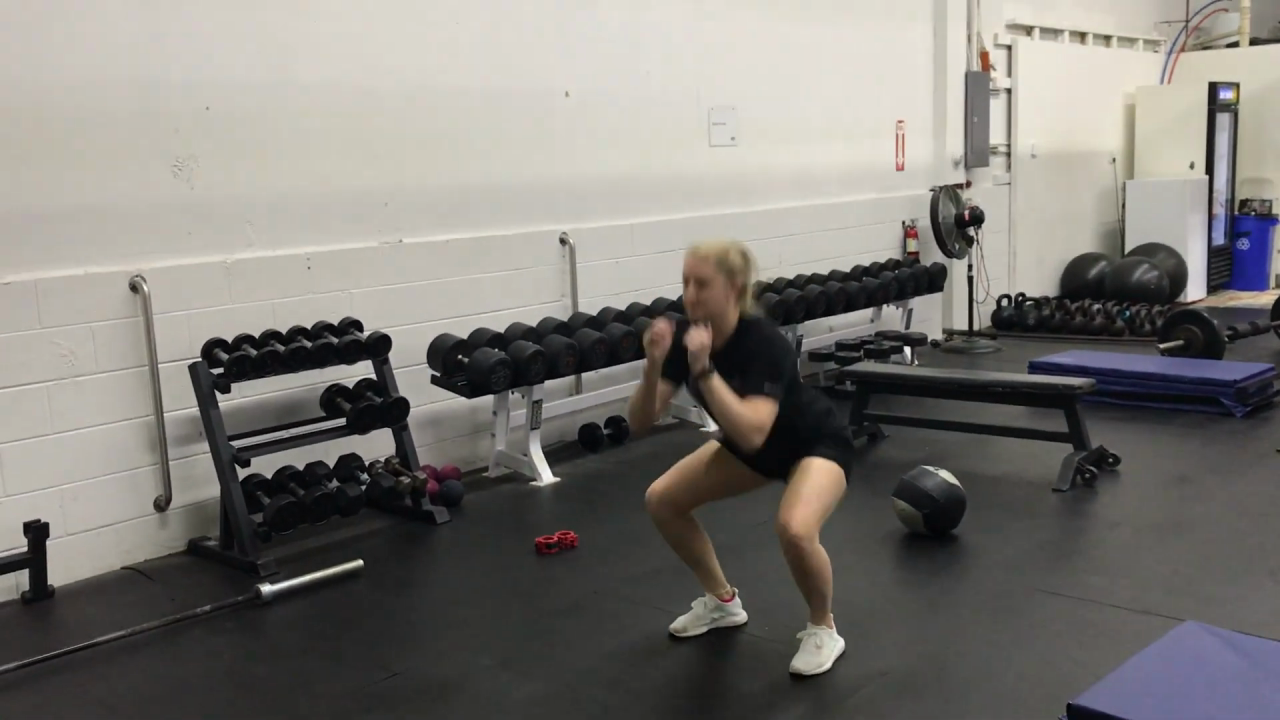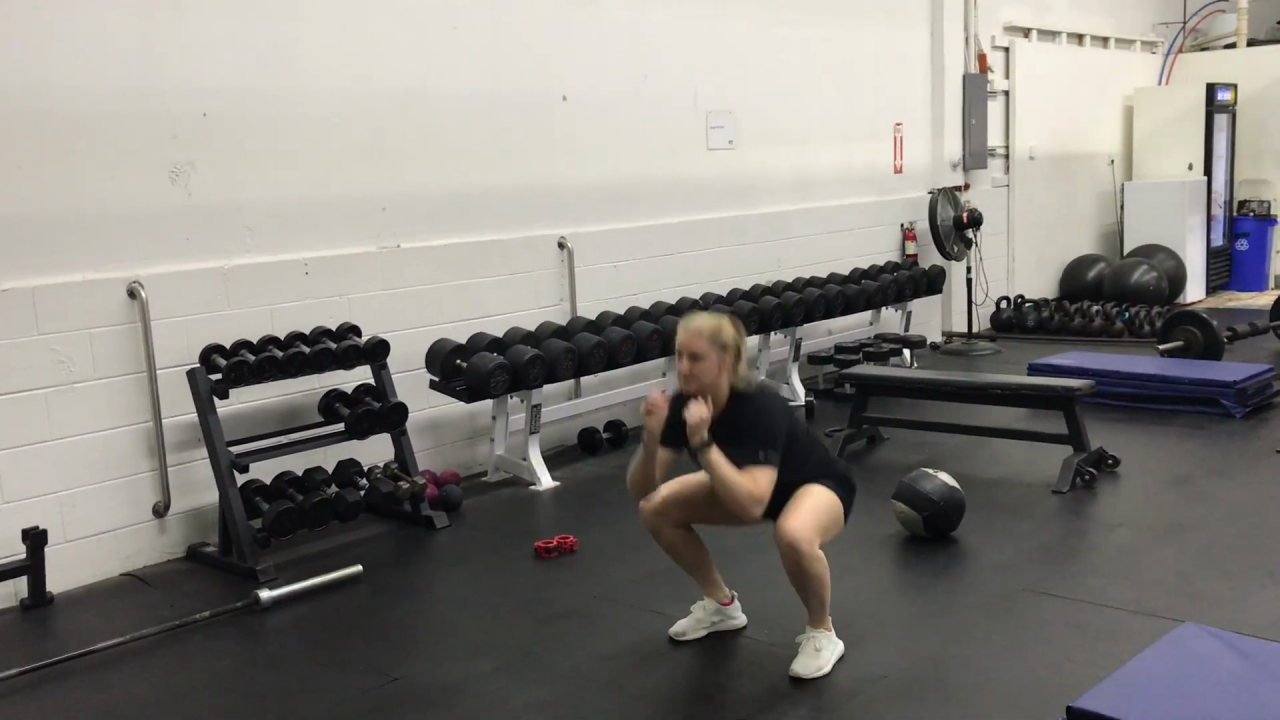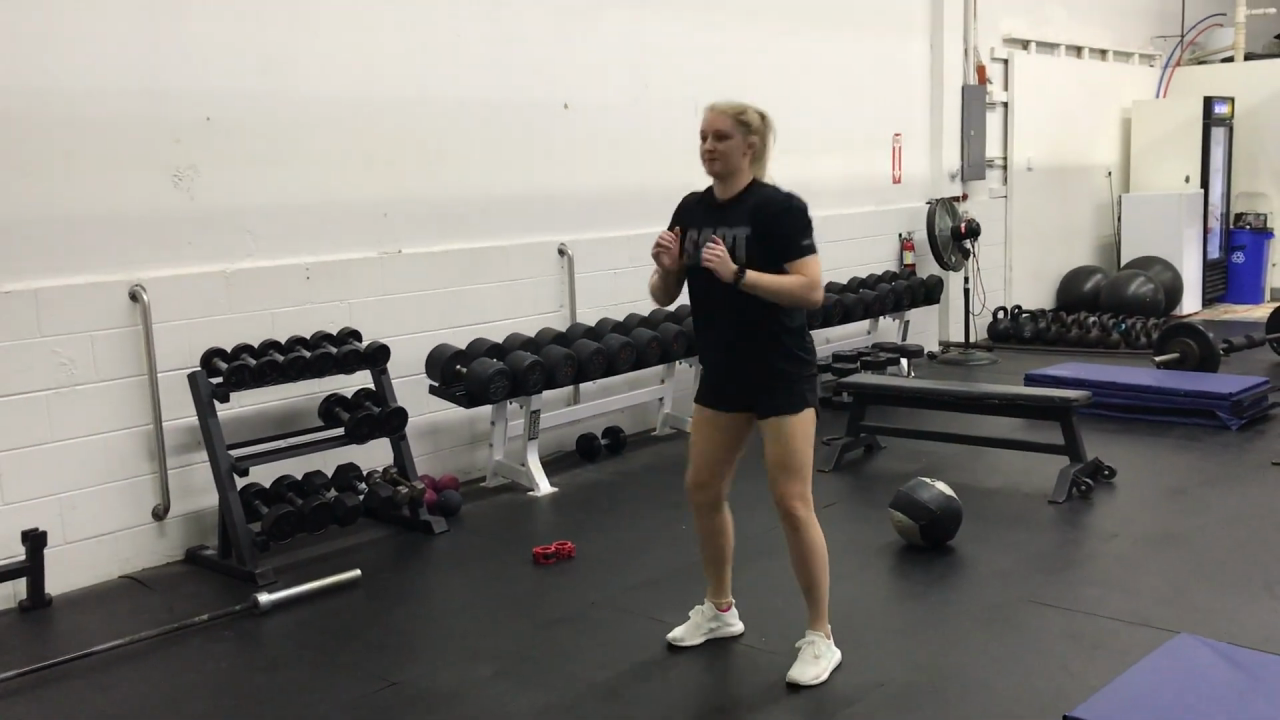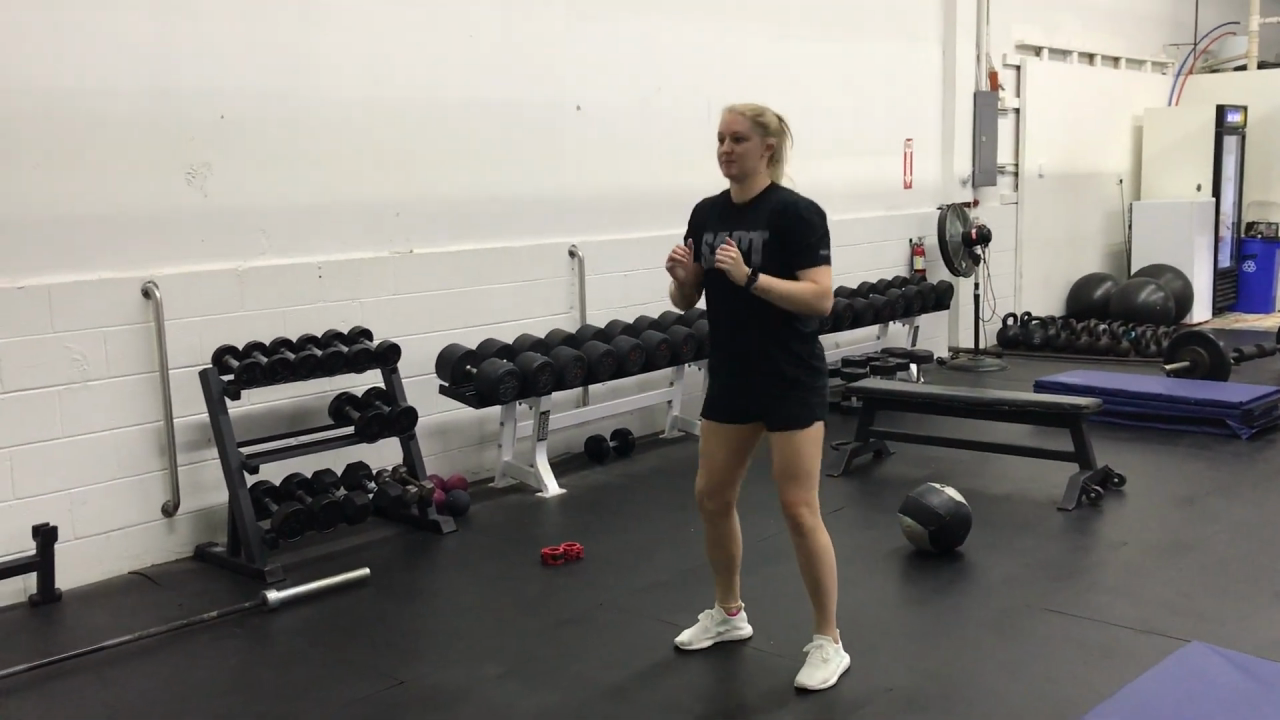
dt=0.5s
person 1, frame 1
left shoulder: (765, 343)
right shoulder: (685, 339)
left elbow: (750, 435)
right elbow: (640, 421)
left wrist: (705, 371)
right wrist: (653, 367)
left hip: (818, 446)
right hip: (745, 443)
left knee: (795, 529)
right knee: (661, 500)
left ankle: (822, 628)
right ankle: (722, 601)
person 1, frame 2
left shoulder: (760, 409)
right shoulder: (683, 407)
left elbow: (752, 506)
right elbow: (639, 490)
left wrist: (703, 443)
right wrist: (651, 440)
left hip: (821, 484)
left knee: (794, 536)
right knee: (657, 510)
left ankle: (821, 631)
right ankle: (721, 603)
person 1, frame 3
left shoulder: (778, 206)
right shoulder: (690, 209)
left elbow: (810, 290)
right elbow: (662, 297)
left wrist: (737, 273)
right wrist: (666, 265)
left hip: (782, 373)
right hip: (720, 373)
left knee: (791, 502)
right knee: (702, 492)
left ankle: (820, 638)
right ankle: (719, 611)
person 1, frame 4
left shoulder: (795, 212)
right shoulder: (706, 213)
left elbow: (820, 299)
right elbow: (685, 301)
left wrist: (748, 275)
right wrist: (681, 275)
left hip: (790, 381)
right hip: (729, 380)
left knee: (798, 510)
right knee: (712, 499)
left ankle: (829, 642)
right ankle: (728, 614)
